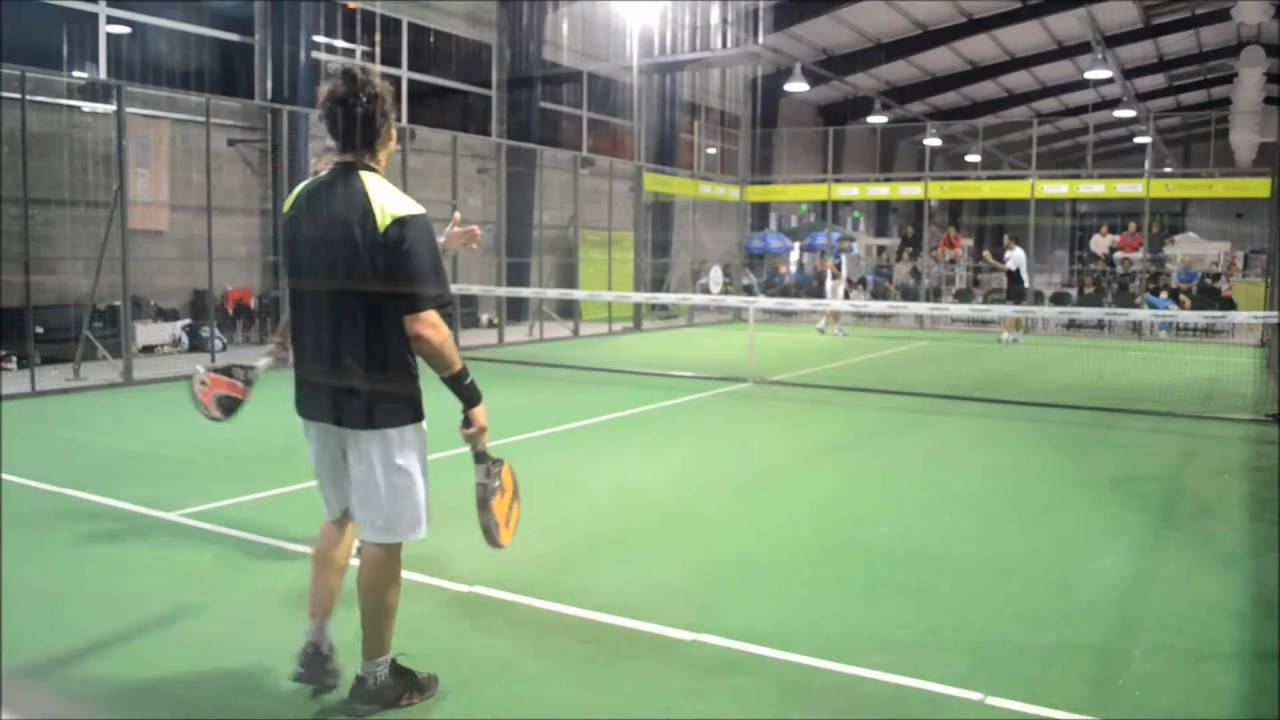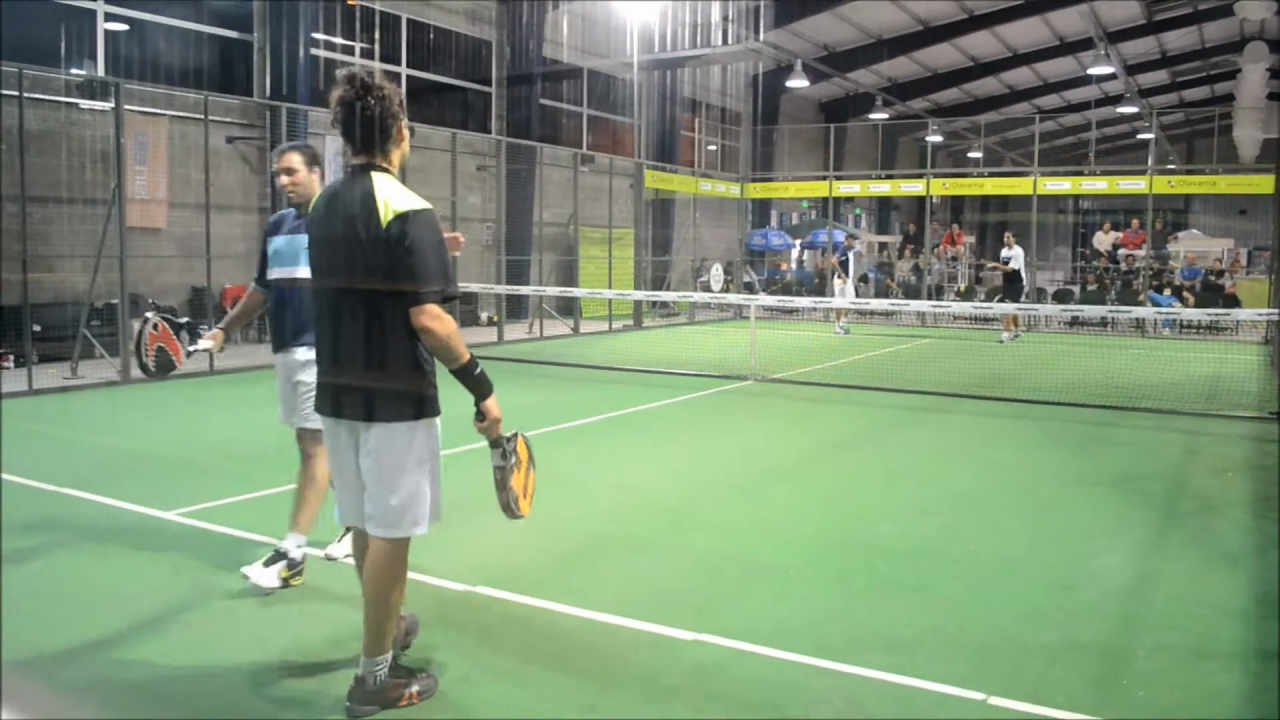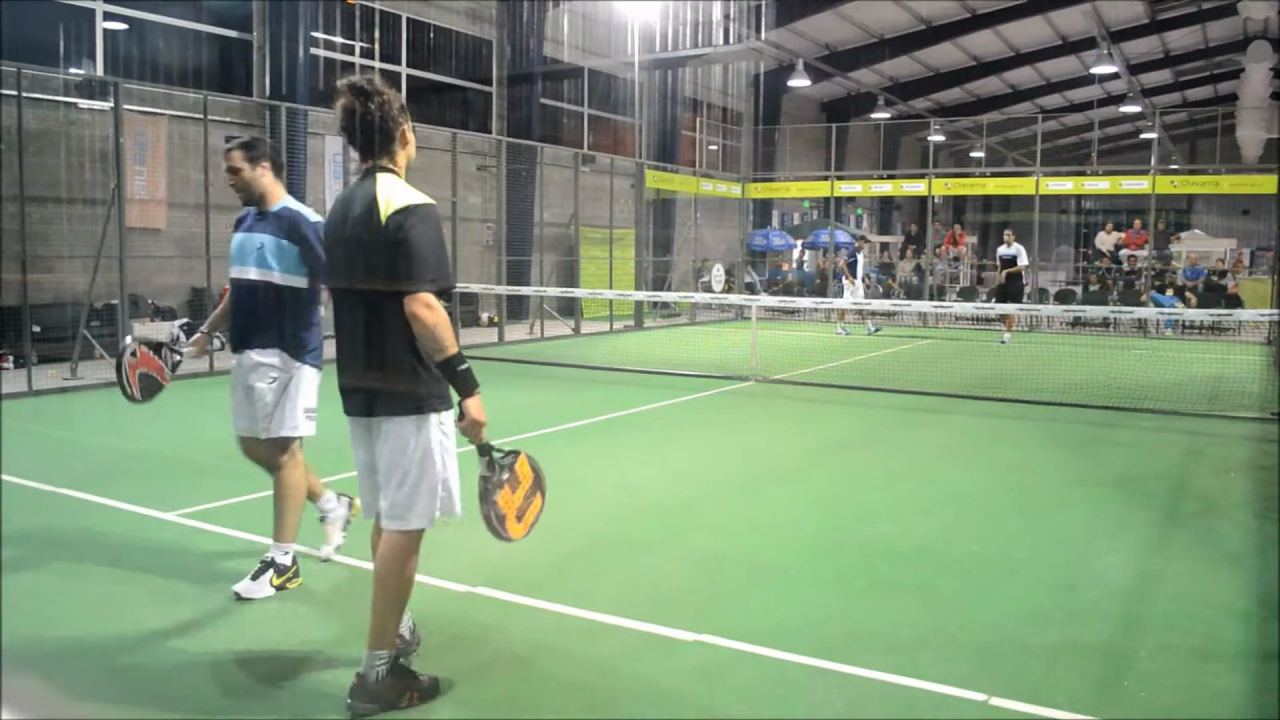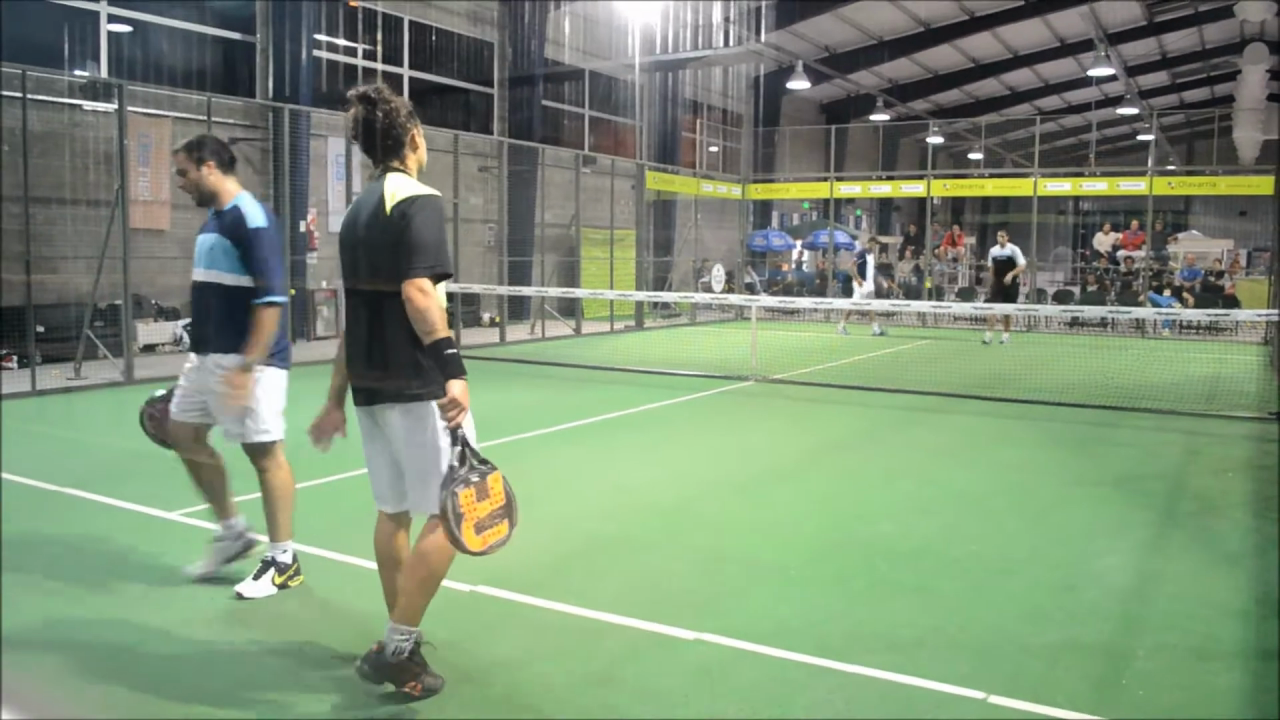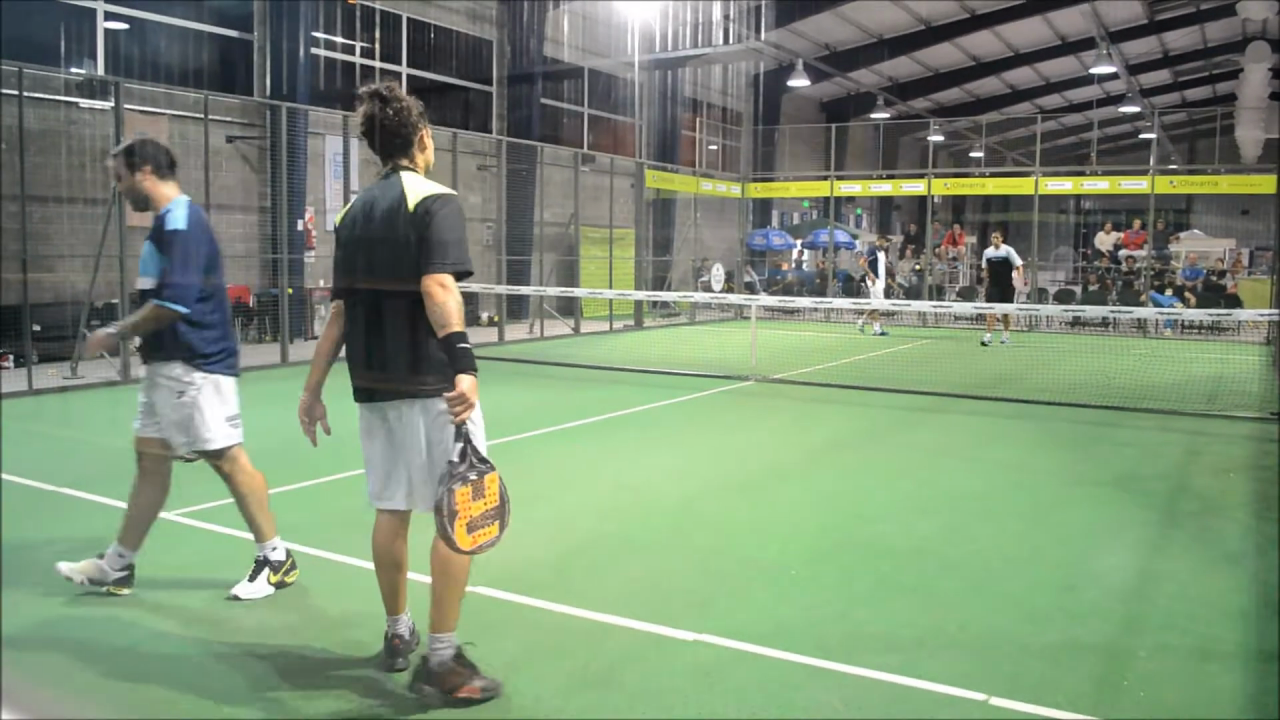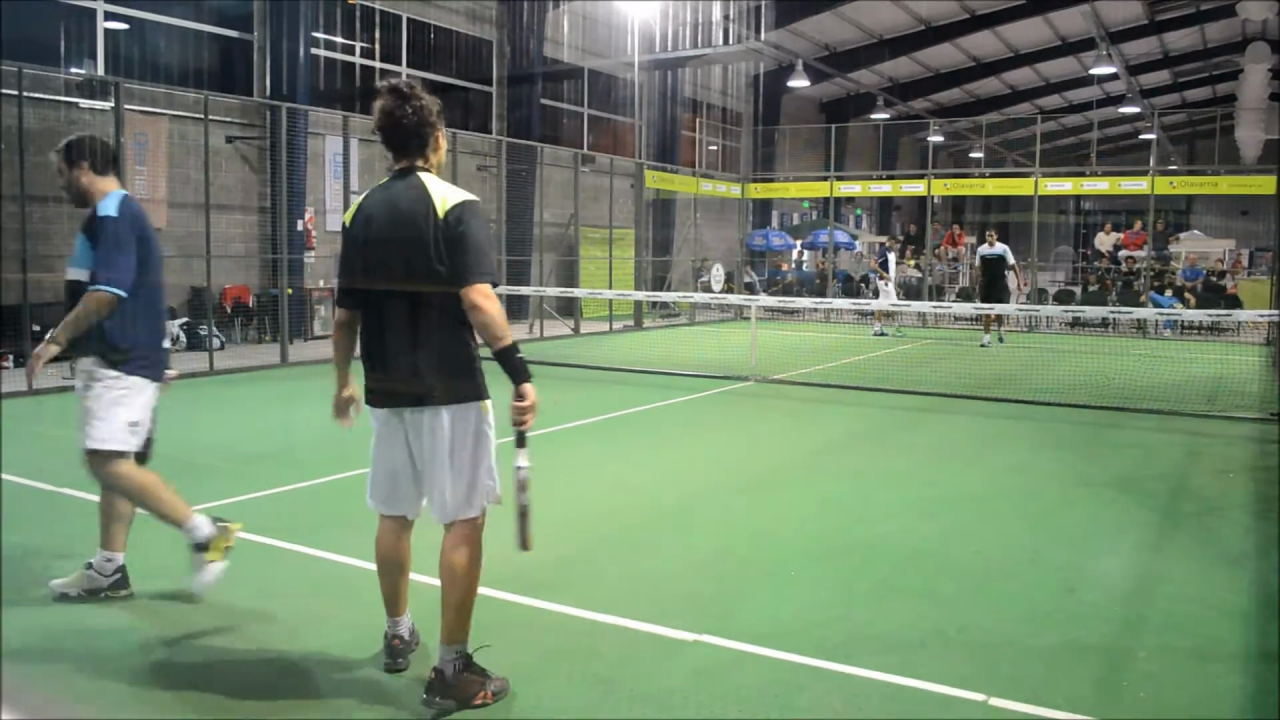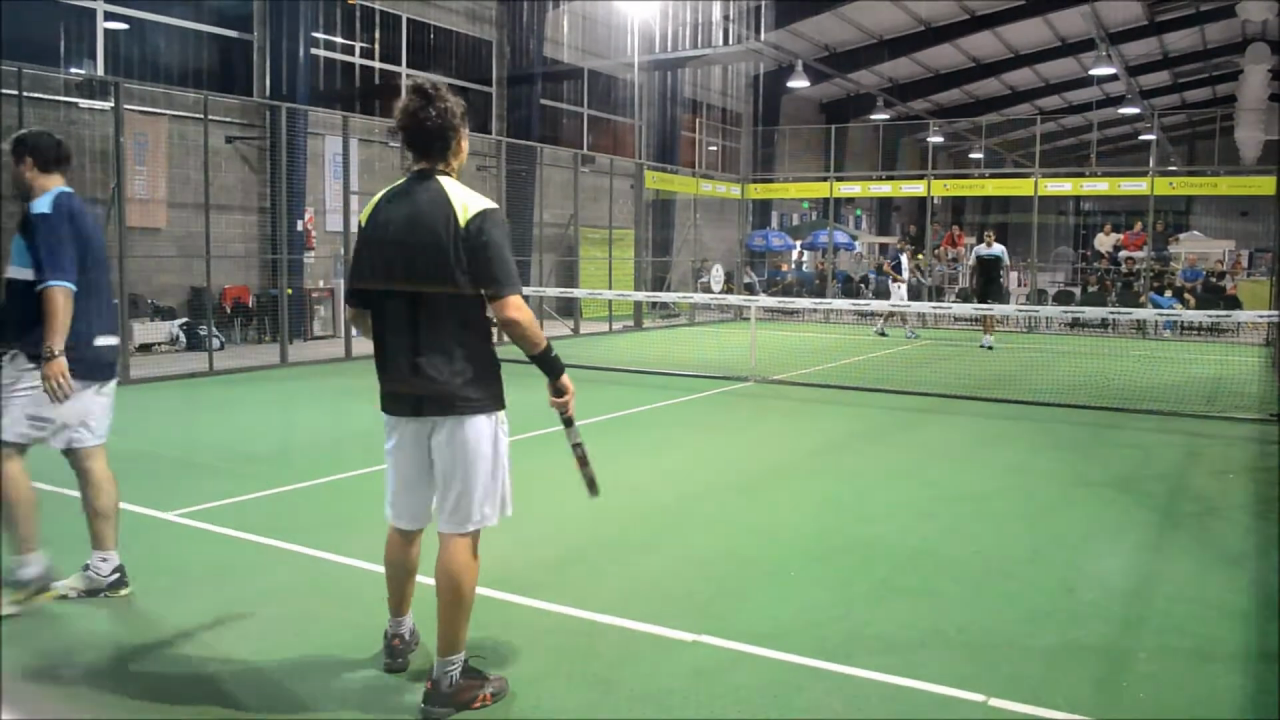
dt=0.2s
person 1, frame 1
left shoulder: (300, 204)
right shoulder: (400, 214)
right elbow: (421, 325)
right wrist: (470, 396)
left hip: (318, 397)
right hip: (382, 404)
left knee: (339, 517)
right knee: (382, 536)
left ankle: (317, 642)
person 1, frame 2
left shoulder: (325, 204)
right shoulder: (407, 210)
right elbow: (428, 316)
right wrist: (481, 388)
left hip: (338, 392)
right hip: (396, 399)
left knee: (366, 523)
right knee: (390, 532)
left ankle: (383, 629)
person 1, frame 3
left shoulder: (342, 208)
right shoulder: (410, 206)
right elbow: (422, 307)
right wrist: (467, 385)
left hip: (361, 390)
right hip: (409, 395)
left knee: (386, 519)
right knee: (408, 528)
left ankle: (396, 634)
person 1, frame 4
left shoulder: (355, 213)
right shoulder: (418, 200)
right elbow: (419, 289)
left wrist: (334, 396)
right wrist: (453, 368)
left hip: (371, 386)
right hip: (421, 385)
left knee: (394, 509)
left ankle: (398, 632)
right ankle: (395, 645)
person 1, frame 5
left shoulder: (354, 212)
right shoulder: (433, 199)
left elbow: (341, 311)
right elbow: (438, 286)
left wrist: (312, 390)
right wrist: (464, 366)
left hip: (375, 386)
right hip: (430, 382)
left knee: (391, 508)
left ankle: (397, 633)
right ankle: (440, 659)
person 1, frame 6
left shoulder: (359, 211)
right shoulder: (456, 205)
left elbow: (344, 313)
right elbow: (477, 298)
left wrist: (343, 381)
right wrist: (520, 374)
left hip: (388, 389)
right hip: (449, 388)
left knee: (394, 515)
right knee: (463, 519)
left ankle: (396, 635)
right ankle: (452, 669)
person 1, frame 7
left shoulder: (375, 211)
right shoulder: (477, 214)
left elbow: (357, 310)
right elbow: (509, 311)
right wrist: (556, 372)
left hip: (400, 396)
right hip: (466, 397)
left knee: (403, 521)
right knee: (460, 531)
left ankle: (397, 635)
person 2, frame 1
left shoulder: (376, 227)
right shoulder: (306, 234)
left elbow: (416, 249)
left wrist: (446, 241)
right wrist: (280, 345)
left hip: (366, 351)
right hip: (316, 352)
left knee: (365, 436)
right knee: (332, 438)
left ankle: (390, 513)
right ankle: (353, 525)
person 2, frame 2
right shoulder: (277, 227)
right elbow: (263, 287)
right wrist: (224, 327)
right hip: (288, 352)
left knee: (313, 443)
right knee: (318, 442)
left ankle: (290, 555)
person 2, frame 3
left shoulder: (302, 222)
right shoulder: (244, 220)
right wrist: (208, 331)
left hip: (286, 357)
right hip: (246, 355)
left knee: (280, 450)
right knee: (256, 447)
left ankle: (282, 561)
right ankle: (334, 506)
person 2, frame 4
left shoulder: (252, 220)
right shoulder: (216, 219)
left elbow: (272, 299)
left wrist: (248, 366)
right wrist: (203, 350)
left hip: (249, 360)
right hip: (209, 355)
left knee: (263, 452)
right knee: (183, 433)
left ankle: (282, 560)
right ankle: (233, 532)
person 2, frame 5
left shoulder: (181, 223)
right shoulder: (169, 221)
left elbow: (173, 301)
left wrist: (115, 334)
left hip: (195, 364)
right hip: (170, 364)
left knee: (225, 457)
right knee: (150, 455)
left ankle: (276, 560)
right ankle: (118, 564)
person 2, frame 6
left shoulder: (110, 214)
right shoulder: (123, 213)
left elbow: (107, 288)
left wrist: (54, 342)
left hip: (121, 361)
right hip: (136, 358)
left knee: (113, 464)
right knee: (115, 461)
left ankle: (206, 532)
right ankle: (108, 567)
person 2, frame 7
left shoulder: (46, 210)
right shoulder: (77, 210)
left elbow: (60, 284)
left wrist: (55, 351)
left hip: (60, 362)
right hip: (97, 354)
right knee: (88, 456)
right ankle: (105, 567)
